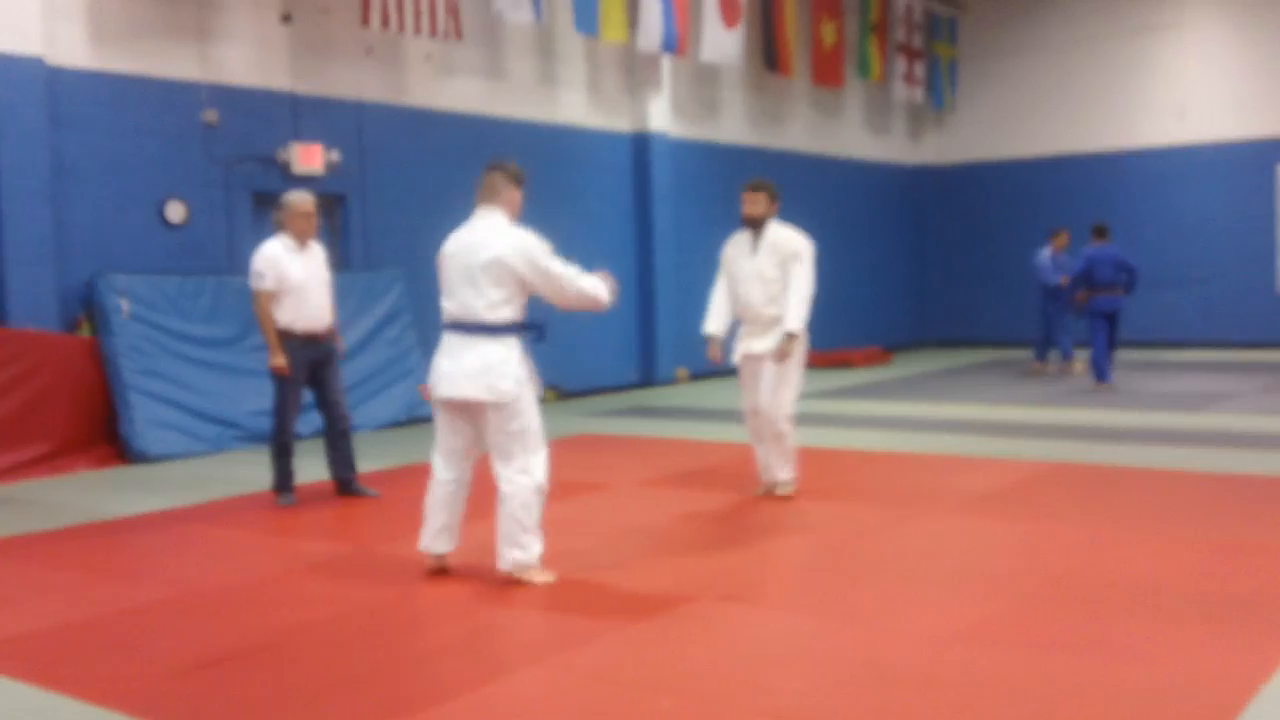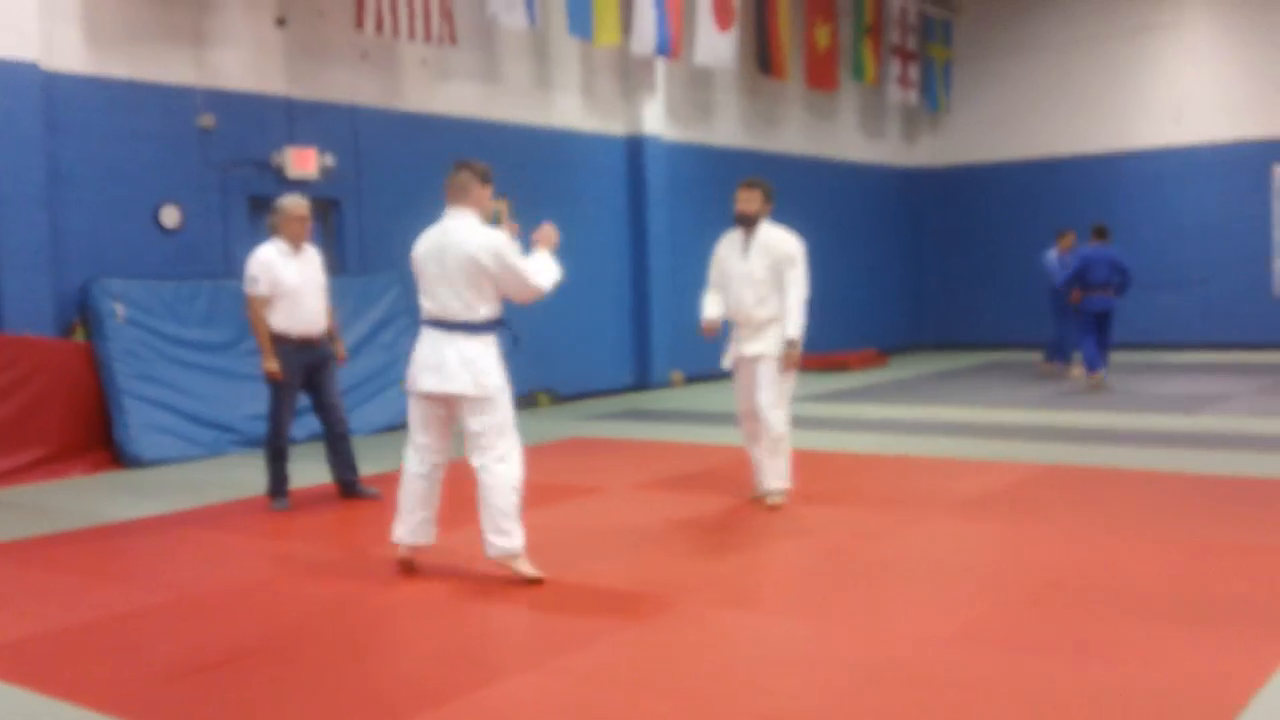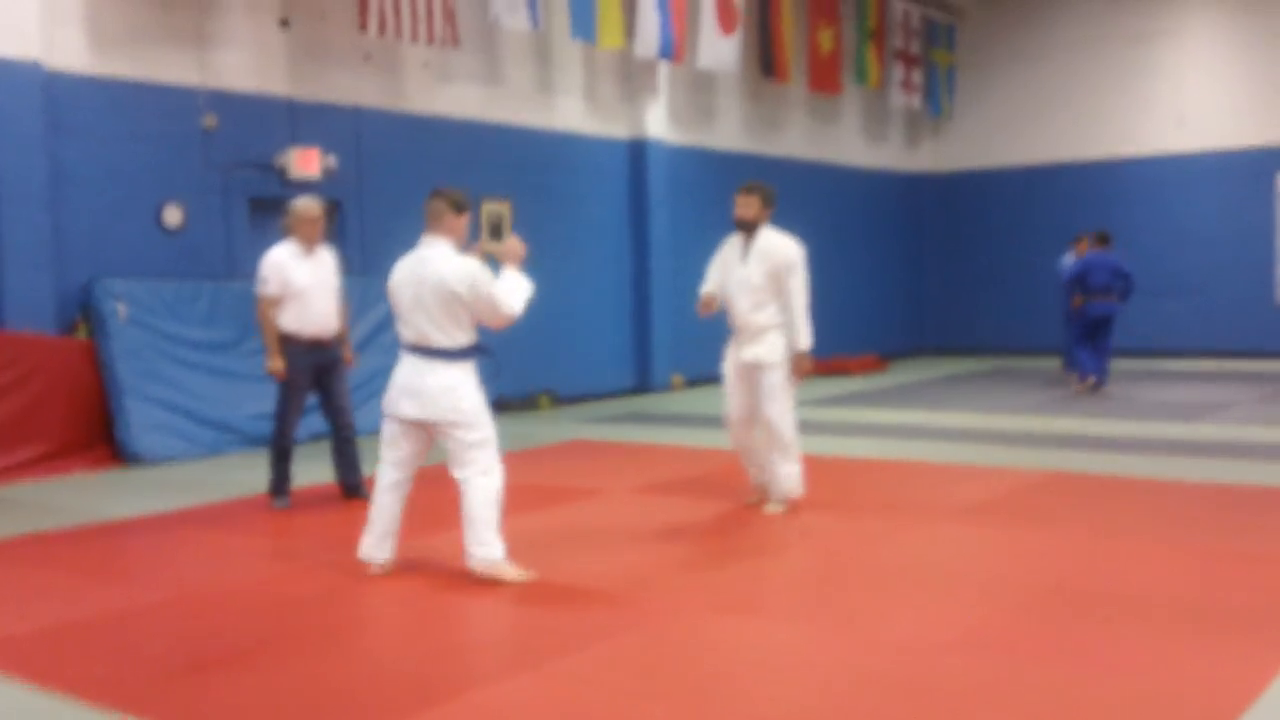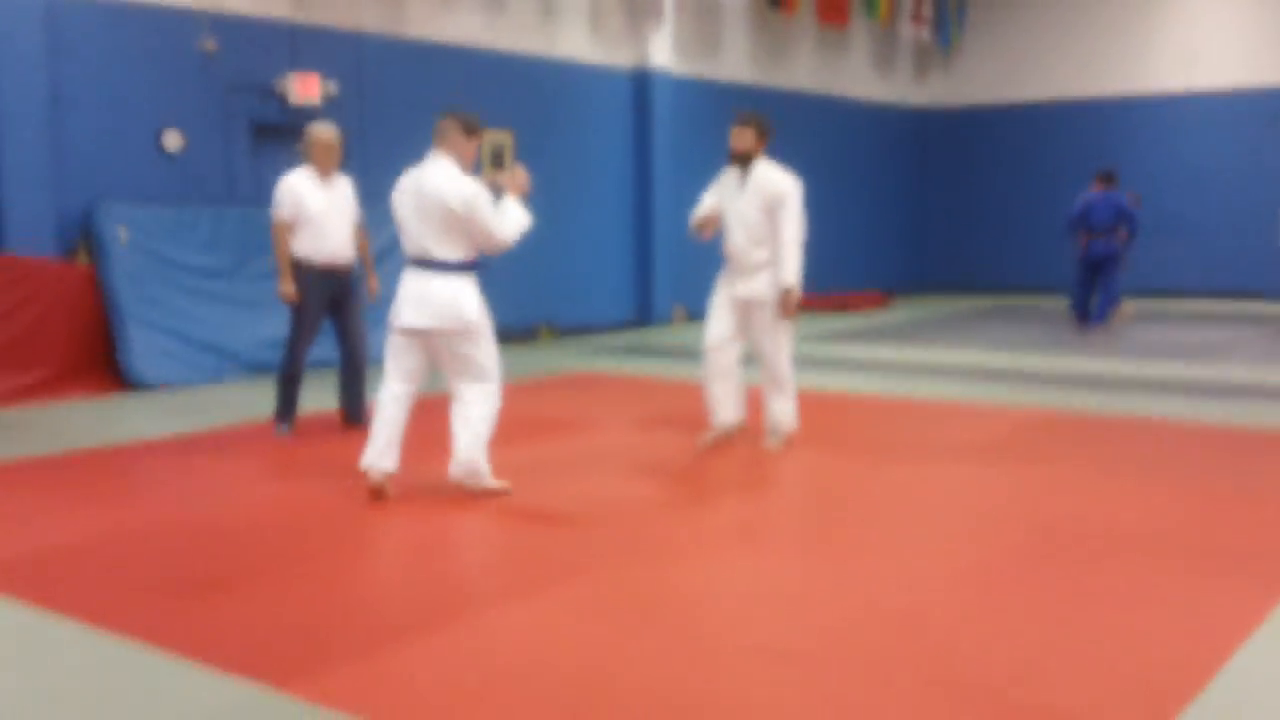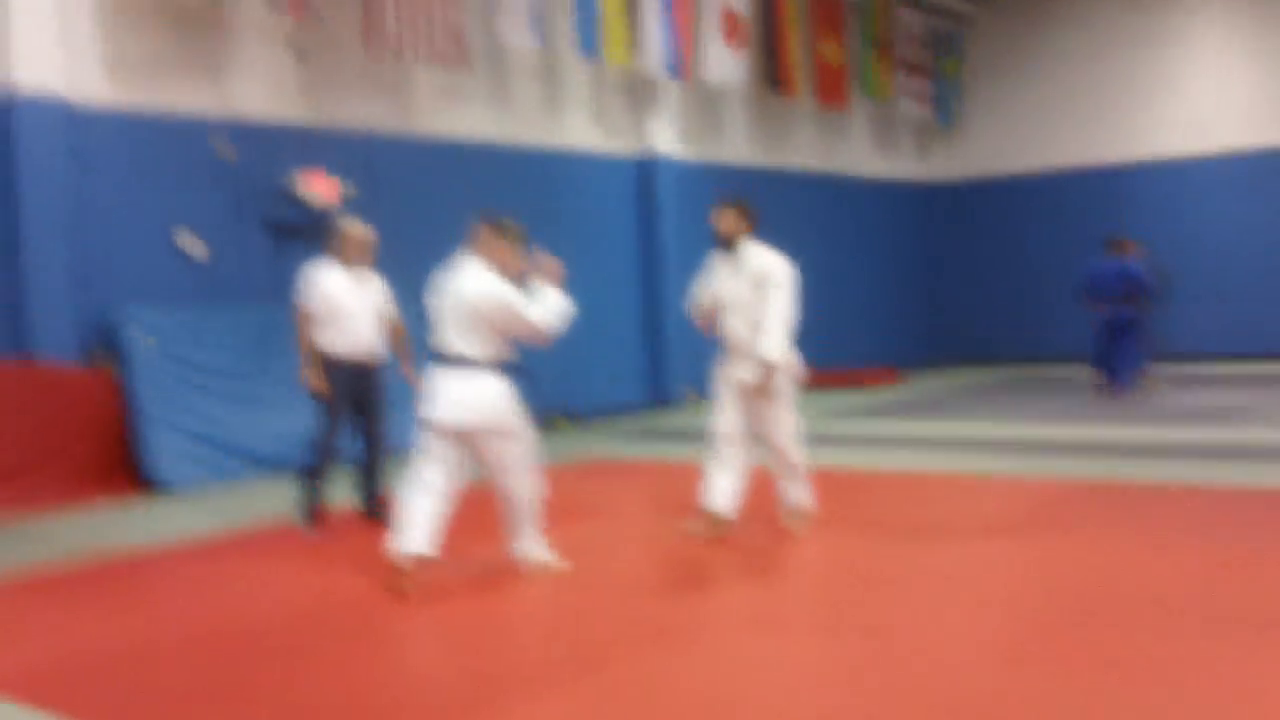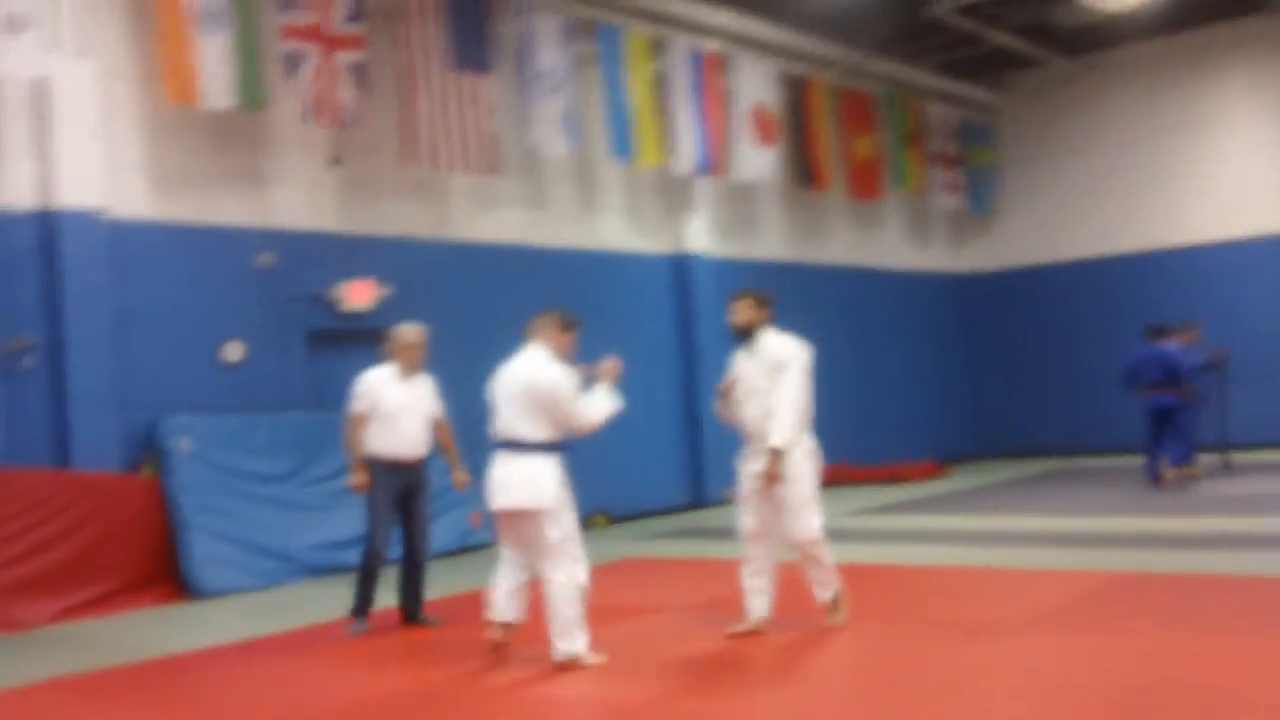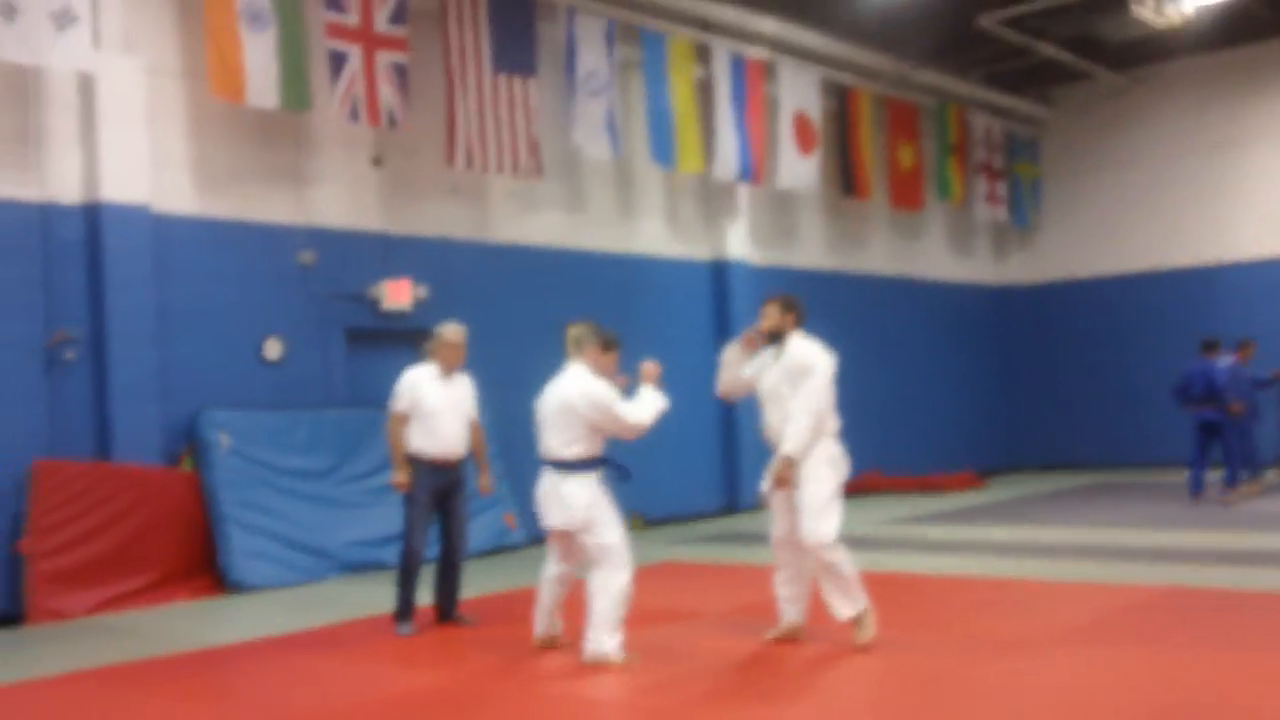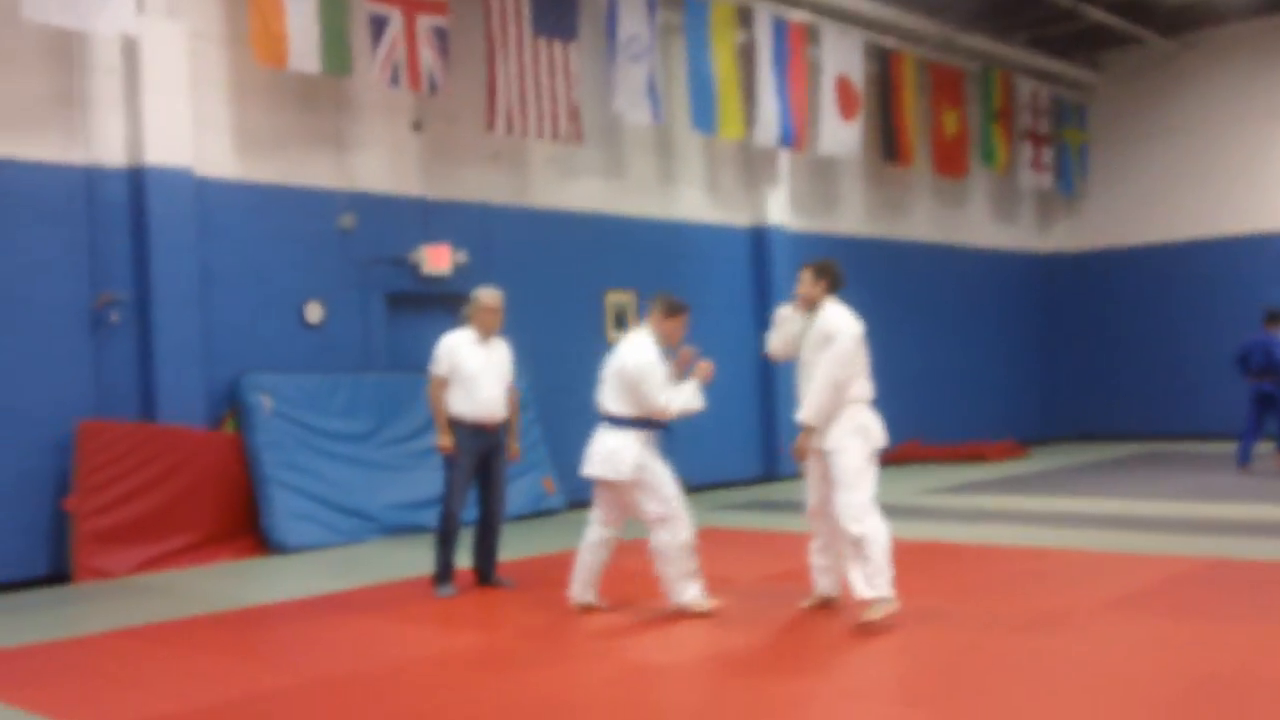
dt=0.2s
person 1, frame 1
left shoulder: (452, 243)
right shoulder: (519, 242)
right elbow: (565, 287)
right wrist: (602, 289)
left hip: (452, 357)
right hip: (497, 361)
left knee: (450, 460)
right knee: (522, 462)
left ankle: (437, 549)
right ankle: (520, 561)
person 1, frame 2
left shoulder: (424, 242)
right shoulder: (487, 239)
right elbow: (527, 287)
right wrist: (543, 251)
left hip: (430, 352)
right hip: (472, 357)
left knee: (423, 452)
right knee: (497, 455)
left ankle: (409, 541)
right ankle: (507, 549)
person 1, frame 3
left shoulder: (402, 268)
right shoulder: (464, 269)
right elbow: (502, 313)
right wrist: (511, 266)
left hip: (410, 376)
right hip: (452, 381)
left knee: (395, 469)
right knee: (479, 469)
left ankle: (375, 555)
right ankle: (488, 558)
person 1, frame 4
left shoulder: (406, 183)
right shoulder: (463, 188)
right elbow: (497, 238)
right wrist: (512, 197)
left hip: (415, 291)
right hip: (455, 296)
left knee: (398, 385)
right knee: (477, 384)
left ankle: (378, 469)
right ankle: (470, 468)
person 1, frame 5
left shoulder: (445, 282)
right shoulder: (494, 289)
right elbow: (538, 325)
left wrist: (520, 283)
right wrist: (549, 287)
left hip: (448, 390)
right hip: (485, 392)
left knee: (434, 477)
right knee: (519, 474)
left ankle: (409, 550)
right ankle: (531, 551)
person 1, frame 6
left shoulder: (507, 370)
right shoulder: (552, 372)
right elbow: (582, 420)
left wrist: (571, 384)
right wrist: (604, 386)
left hip: (504, 471)
right hip: (538, 474)
left knee: (514, 555)
right knee: (563, 562)
left ankle: (501, 620)
right ankle: (570, 648)
person 1, frame 7
left shoulder: (554, 387)
right shoulder: (591, 389)
right elbow: (632, 424)
left wrist: (613, 392)
right wrist: (649, 386)
left hip: (554, 484)
right hip: (580, 488)
left knee: (560, 563)
right knee: (612, 564)
left ankle: (547, 632)
right ankle: (601, 647)
person 1, frame 8
left shoulder: (632, 346)
right shoulder: (645, 355)
right elbow: (663, 406)
left wrist: (677, 371)
right wrist: (694, 383)
left hip: (609, 443)
right hip: (630, 448)
left knee: (604, 523)
right knee: (672, 519)
left ankle: (583, 594)
right ankle: (687, 596)
person 2, frame 1
left shoulder: (794, 242)
right shoulder: (734, 245)
left elbow: (800, 291)
right elbow: (723, 292)
left wrist: (790, 335)
right wrist: (714, 335)
left hip: (782, 336)
right hip: (750, 337)
left knee: (774, 408)
right knee: (753, 410)
left ankle: (784, 477)
right ankle: (770, 477)
person 2, frame 2
left shoulder: (784, 242)
right shoulder: (726, 244)
left elbow: (795, 295)
right elbow: (716, 289)
left wrist: (792, 342)
right wrist: (711, 317)
left hip: (775, 338)
right hip: (742, 338)
left knee: (770, 411)
right knee: (749, 414)
left ankle: (776, 486)
right ankle: (766, 481)
person 2, frame 3
left shoulder: (784, 248)
right shoulder: (728, 247)
left elbow: (797, 302)
right elbow: (714, 285)
left wrist: (803, 350)
right wrist: (708, 298)
left hip: (774, 343)
right hip: (741, 343)
left knee: (777, 419)
right knee: (739, 418)
left ankle: (785, 491)
right ankle: (762, 481)
person 2, frame 4
left shoulder: (781, 182)
right shoulder: (726, 179)
left elbow: (789, 236)
right elbow: (704, 218)
left wrist: (789, 287)
right wrist: (702, 223)
left hip: (768, 280)
right hip: (734, 278)
left knee: (774, 357)
right knee: (717, 346)
left ankle: (781, 427)
right ankle: (726, 420)
person 2, frame 5
left shoulder: (771, 263)
right shoulder: (716, 265)
left elbow: (778, 316)
right elbow: (704, 309)
left wrist: (767, 365)
right wrist: (705, 316)
left hip: (769, 364)
right hip: (732, 364)
left knee: (781, 438)
right knee: (726, 435)
left ankle: (799, 506)
right ankle: (717, 510)
person 2, frame 6
left shoulder: (788, 350)
right shoulder: (740, 359)
left elbow: (791, 404)
right elbow: (731, 413)
left wrist: (777, 452)
right wrist: (724, 398)
left hip: (789, 454)
right hip: (754, 455)
left knee: (802, 531)
right knee: (754, 535)
left ankle: (831, 594)
right ankle: (756, 614)
person 2, frame 7
left shoulder: (813, 355)
right shoulder: (766, 359)
left elbow: (809, 411)
right elbow: (727, 387)
left wrist: (789, 459)
right wrist: (740, 349)
left hip: (815, 458)
right hip: (784, 460)
left knee: (816, 538)
right knee: (786, 542)
left ankle: (858, 610)
right ankle: (790, 620)
person 2, frame 8
left shoulder: (840, 322)
right shoulder: (813, 322)
left elbow: (829, 380)
right elbow: (778, 349)
left wrist: (806, 428)
right wrist: (796, 308)
left hip: (849, 427)
right hip: (824, 430)
left knee: (854, 511)
right knee: (822, 511)
left ankle: (880, 596)
right ankle: (826, 589)
person 3, frame 1
left shoulder: (318, 249)
right shoulder: (270, 253)
right elbow: (263, 305)
left wrist: (335, 337)
right wrist: (275, 351)
left hip: (322, 343)
right hip: (291, 345)
left knee: (337, 414)
right knee: (286, 419)
left ankle: (346, 481)
right ankle: (284, 487)
person 3, frame 2
left shoulder: (313, 254)
right shoulder: (264, 257)
right elbow: (256, 310)
left wrist: (336, 341)
right wrist: (268, 355)
left hip: (318, 347)
right hip: (286, 349)
left knee: (335, 417)
right knee: (281, 424)
left ankle: (349, 483)
right ankle: (278, 492)
person 3, frame 3
left shoulder: (328, 255)
right shoulder: (277, 258)
right elbow: (266, 310)
left wrist: (346, 345)
right wrist: (274, 355)
left hip: (328, 349)
right hip: (297, 349)
left knee: (343, 419)
right knee: (287, 424)
left ankle: (352, 484)
right ankle: (279, 490)
person 3, frame 4
left shoulder: (345, 184)
right shoulder: (293, 183)
left elbow: (357, 231)
right elbow: (280, 234)
left wrist: (371, 273)
right wrist: (285, 279)
left hip: (344, 277)
right hip: (311, 276)
left knee: (354, 349)
right knee: (298, 349)
left ankle: (354, 414)
right ankle: (284, 417)
person 3, frame 5
left shoulder: (376, 282)
right shoulder: (323, 278)
left elbow: (393, 324)
right elbow: (307, 325)
left wrist: (407, 362)
right wrist: (311, 370)
left hip: (369, 371)
right hip: (337, 370)
left knee: (375, 440)
right knee: (329, 440)
left ankle: (372, 507)
right ankle: (312, 510)
person 3, frame 6
left shoulder: (426, 384)
right shoulder: (373, 379)
left elbow: (440, 428)
right elbow: (355, 425)
left wrist: (456, 466)
right wrist: (357, 469)
left hip: (414, 472)
right hip: (382, 471)
left knee: (417, 546)
right knee: (377, 544)
left ankle: (412, 611)
right ankle: (360, 612)
person 3, frame 7
left shoulder: (466, 383)
right shoulder: (413, 377)
left elbow: (475, 430)
right elbow: (396, 425)
left wrist: (483, 471)
right wrist: (400, 468)
left hip: (454, 472)
right hip: (422, 470)
left knee: (455, 545)
right knee: (415, 544)
left ankle: (447, 609)
right ankle: (404, 615)
person 3, frame 8
left shoulder: (503, 347)
right shoulder: (452, 342)
right elbow: (436, 389)
left wrist: (512, 437)
right wrist: (443, 432)
left hip: (494, 435)
right hip: (463, 434)
left knee: (493, 508)
right knee: (453, 507)
left ankle: (486, 572)
right ankle: (443, 577)
